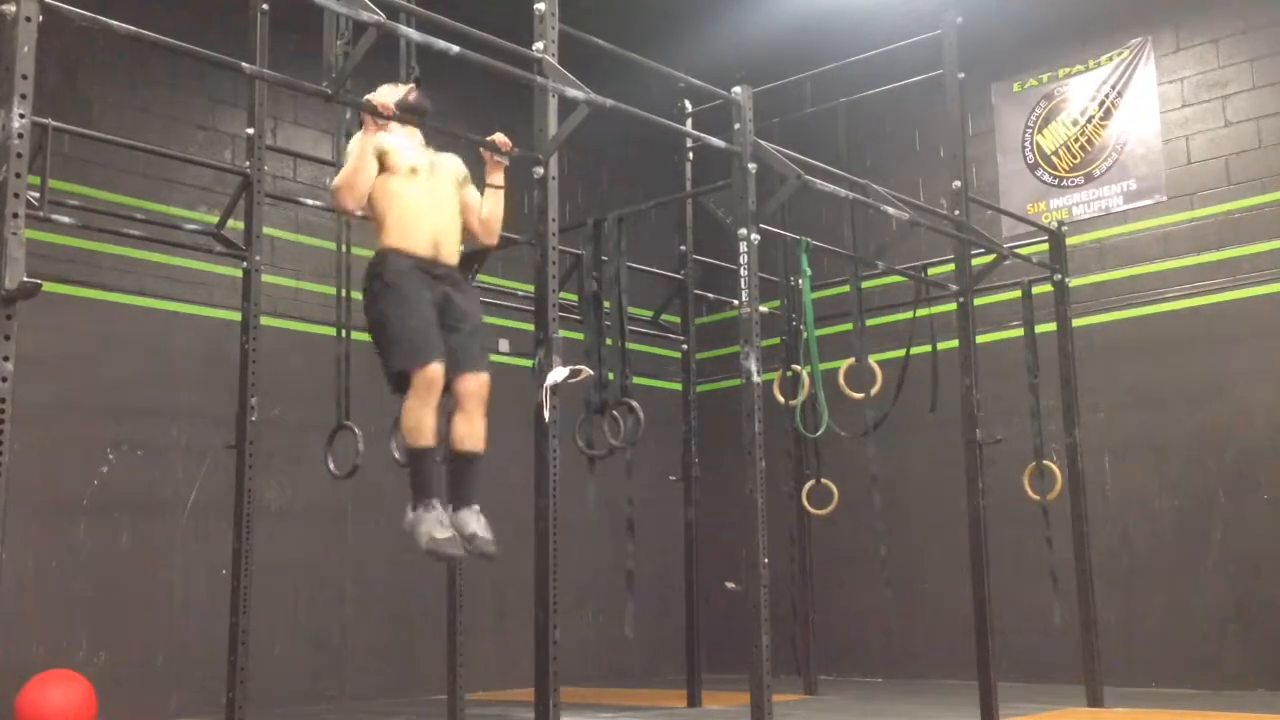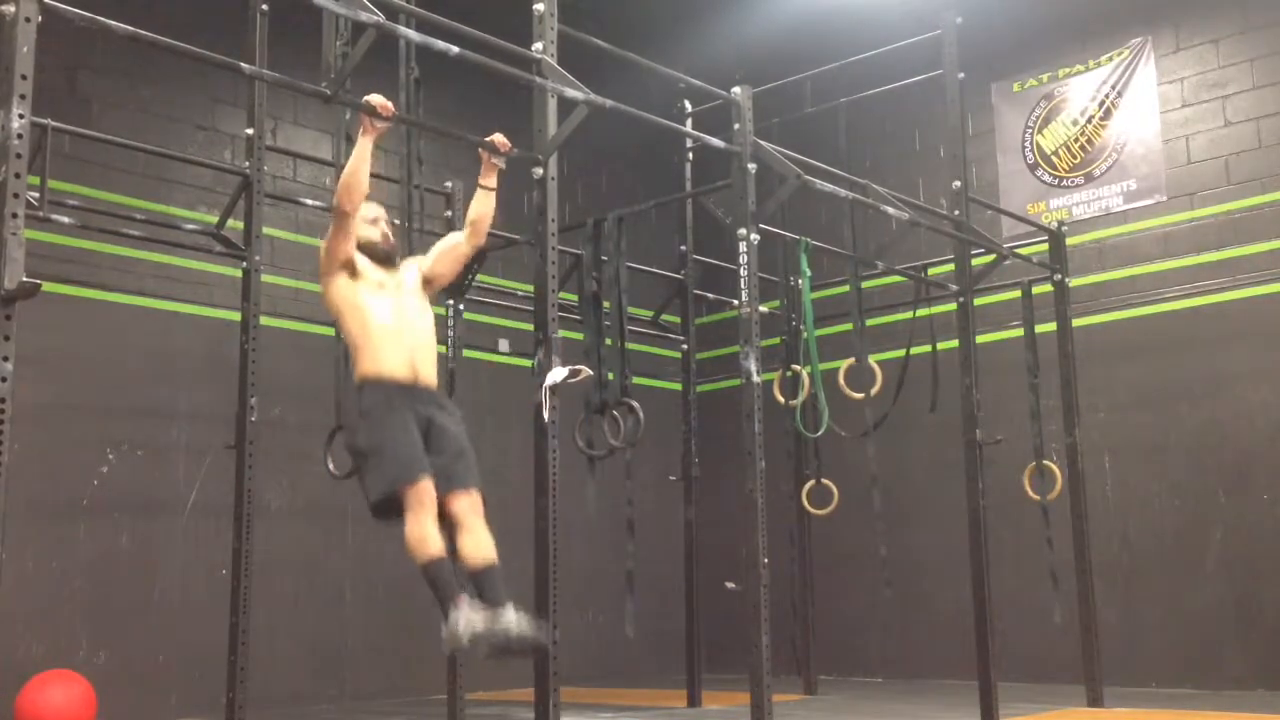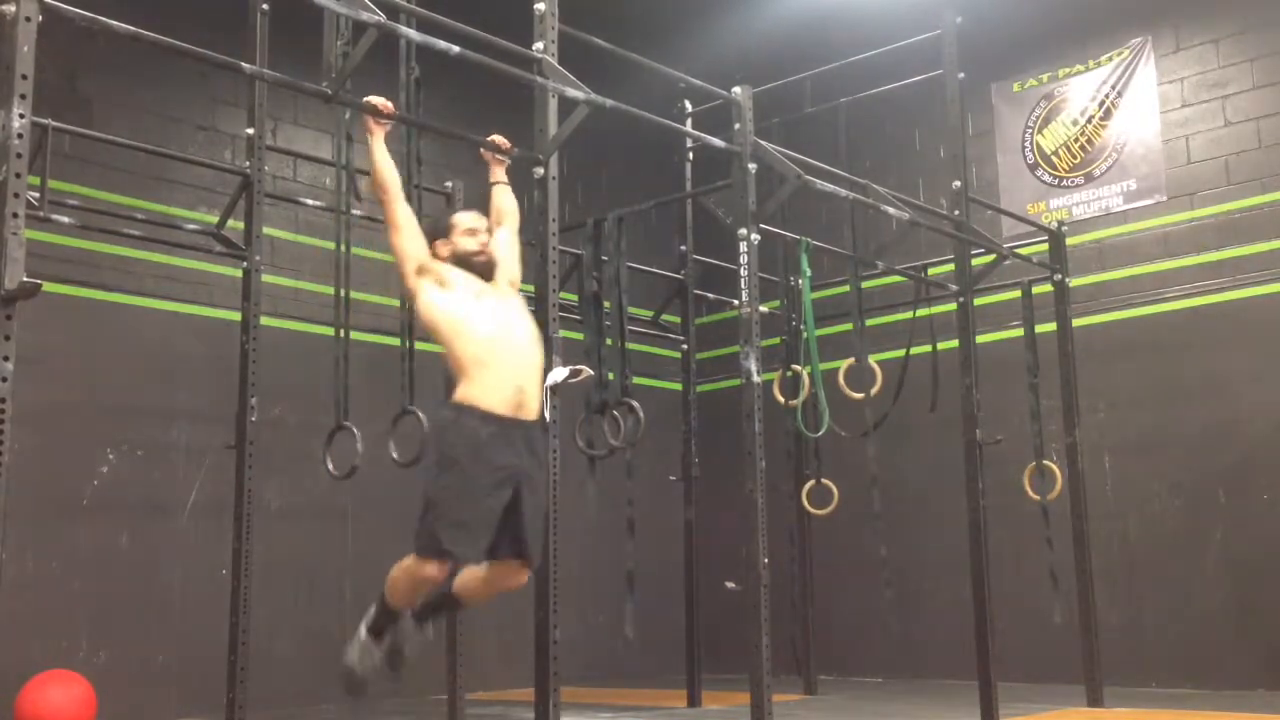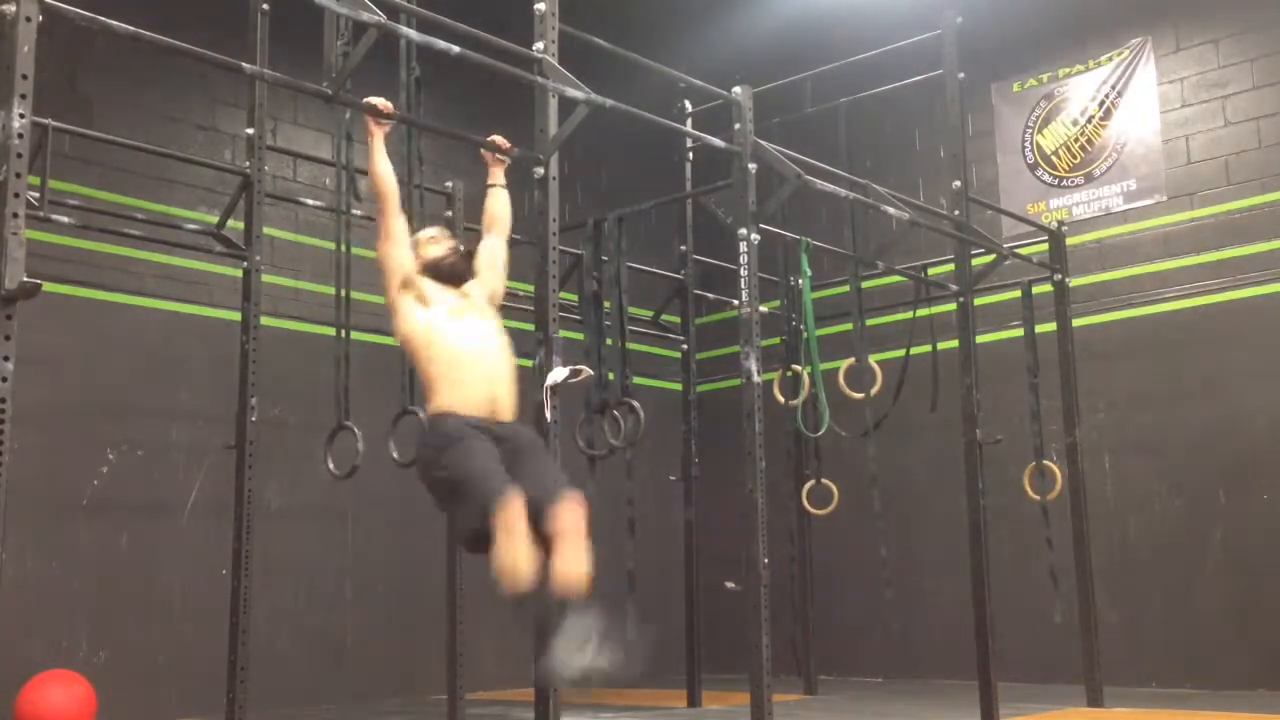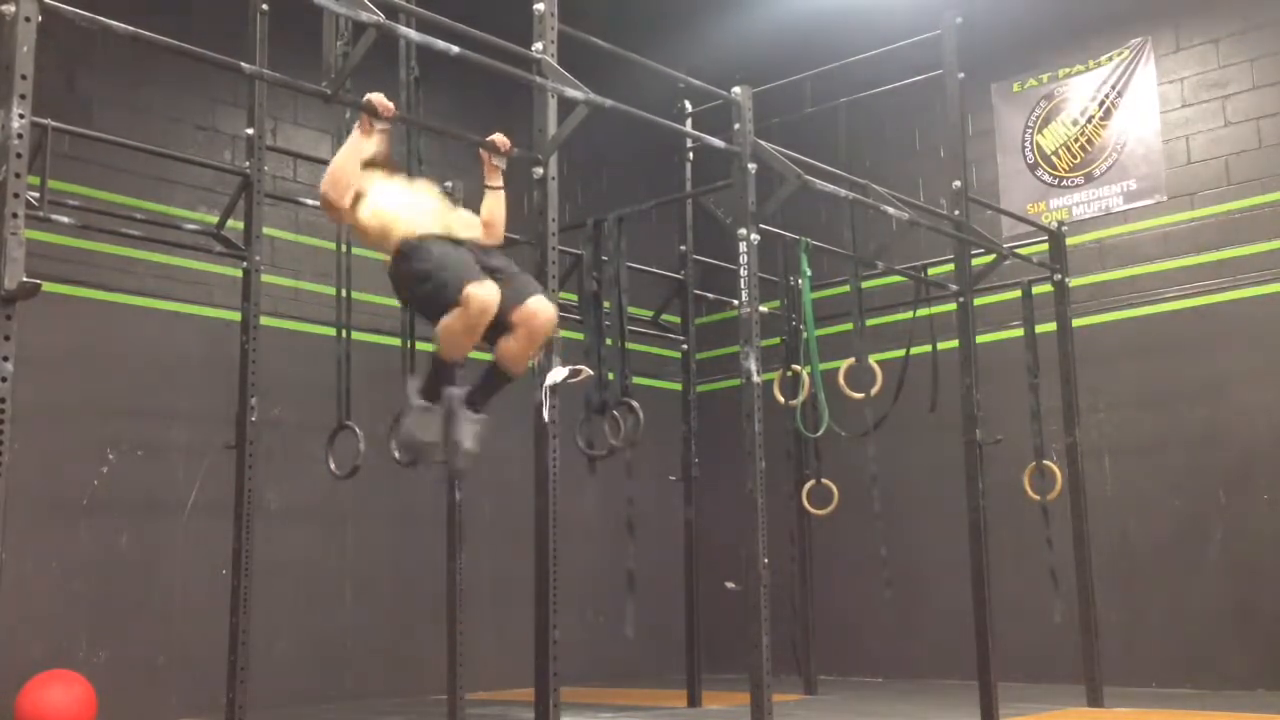
dt=0.4s
person 1, frame 1
left shoulder: (450, 165)
right shoulder: (373, 146)
left elbow: (487, 233)
right elbow: (347, 199)
left wrist: (495, 173)
right wrist: (371, 127)
left hip: (451, 283)
right hip: (398, 276)
left knee: (472, 391)
right knee: (426, 381)
left ankle: (464, 507)
right ankle: (425, 507)
person 1, frame 2
left shoulder: (417, 273)
right shoulder: (343, 271)
left elbow: (474, 233)
right elbow: (345, 206)
left wrist: (488, 174)
right wrist: (367, 138)
left hip: (432, 401)
right hip: (381, 400)
left knee: (468, 506)
right knee: (421, 498)
left ankle: (499, 615)
right ankle: (457, 613)
person 1, frame 3
left shoulder: (507, 284)
right shoulder: (432, 279)
left elbow: (510, 220)
right elbow: (394, 201)
left wrist: (497, 169)
right wrist: (377, 137)
left hip: (526, 438)
right hip: (472, 433)
left knee: (511, 569)
right knee: (434, 562)
left ankle: (418, 617)
right ankle: (376, 629)
person 1, frame 4
left shoulder: (480, 298)
right shoulder: (414, 296)
left elbow: (496, 232)
right elbow: (390, 207)
left wrist: (496, 173)
right wrist: (378, 139)
left hip: (508, 436)
right hip: (453, 441)
left knee: (570, 510)
right knee: (511, 511)
person 1, frame 5
left shoulder: (422, 189)
right shoulder: (358, 193)
left elbow: (491, 234)
right elbow: (332, 196)
left wrist: (493, 174)
right wrist: (363, 125)
left hip: (474, 252)
right hip: (421, 254)
left knee: (538, 317)
right knee: (482, 299)
left ankle: (469, 408)
right ankle: (428, 395)
